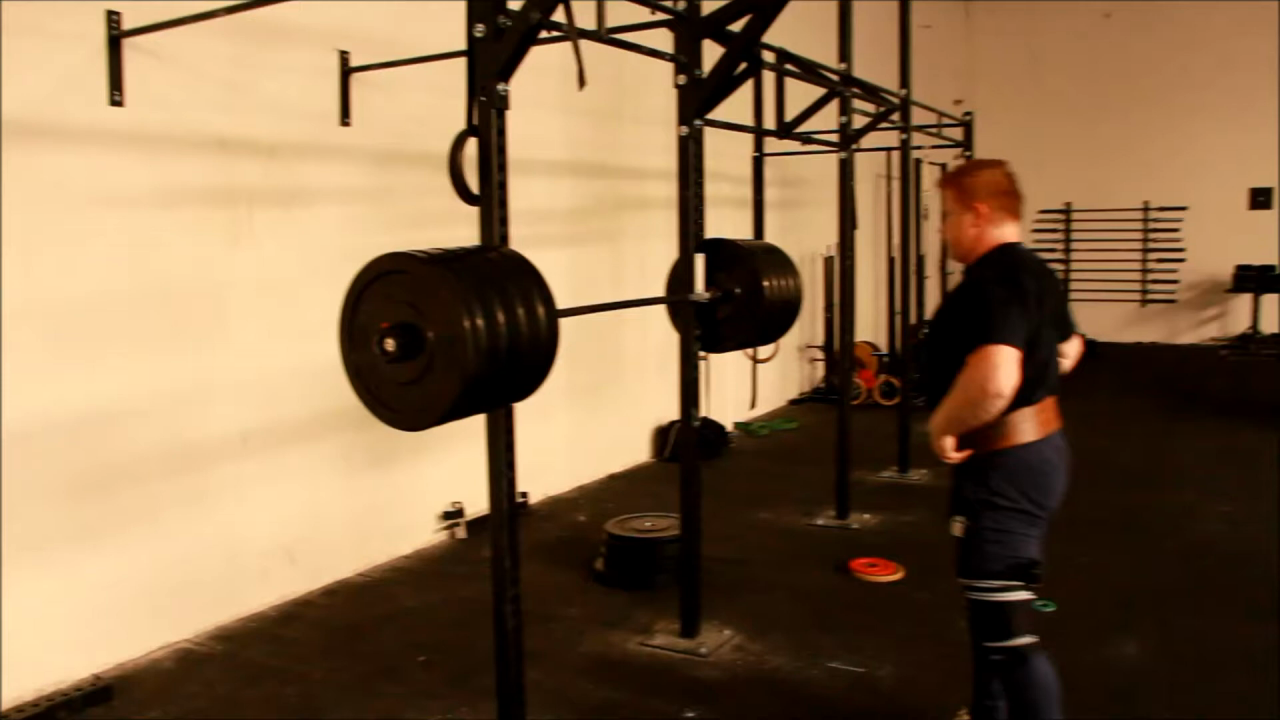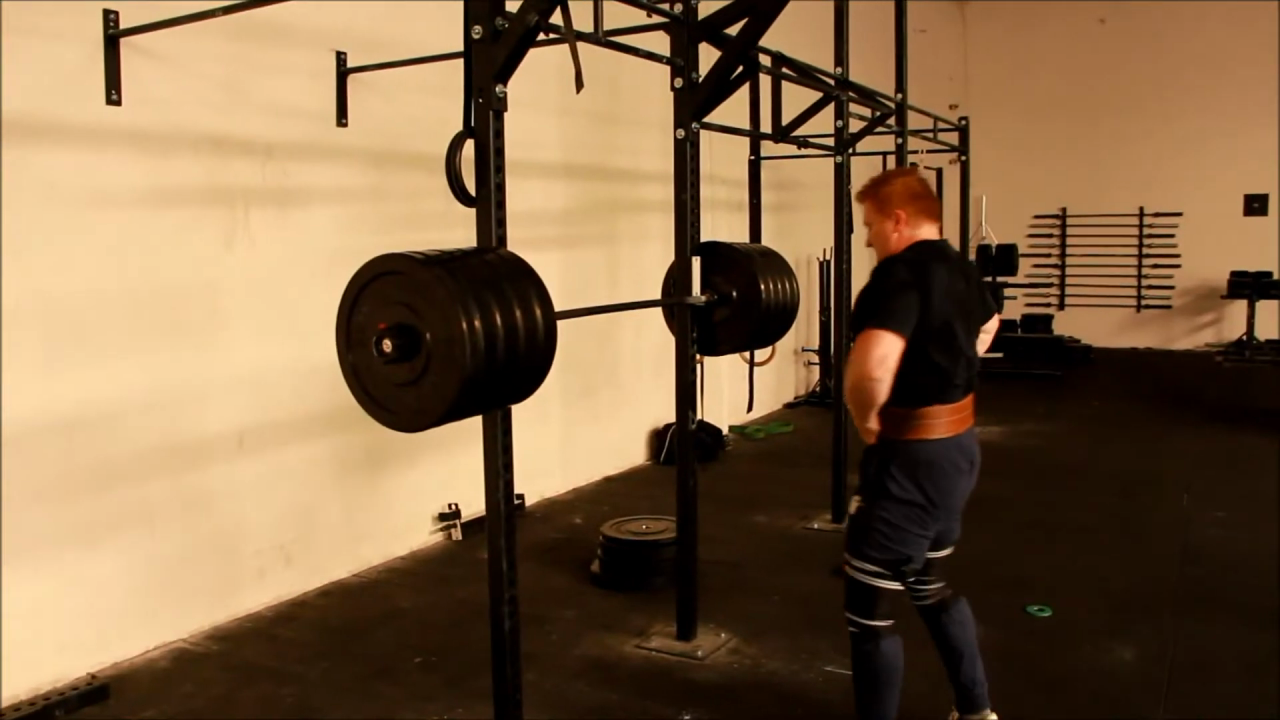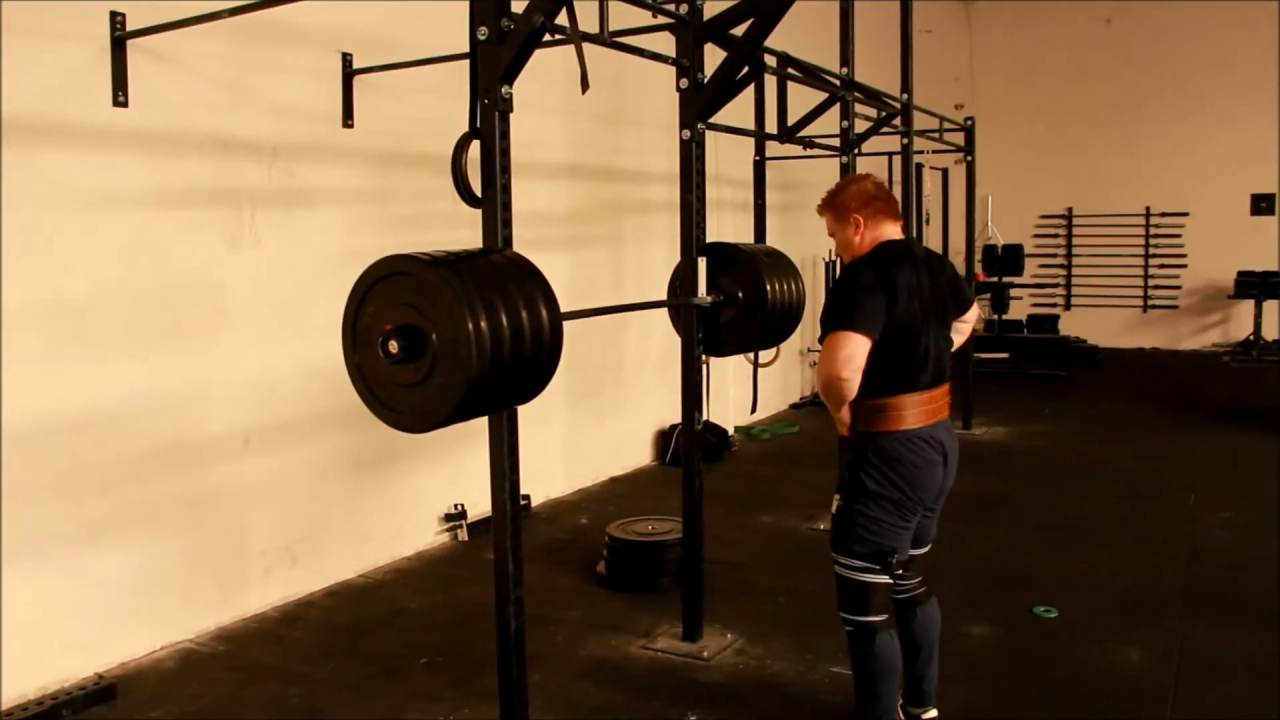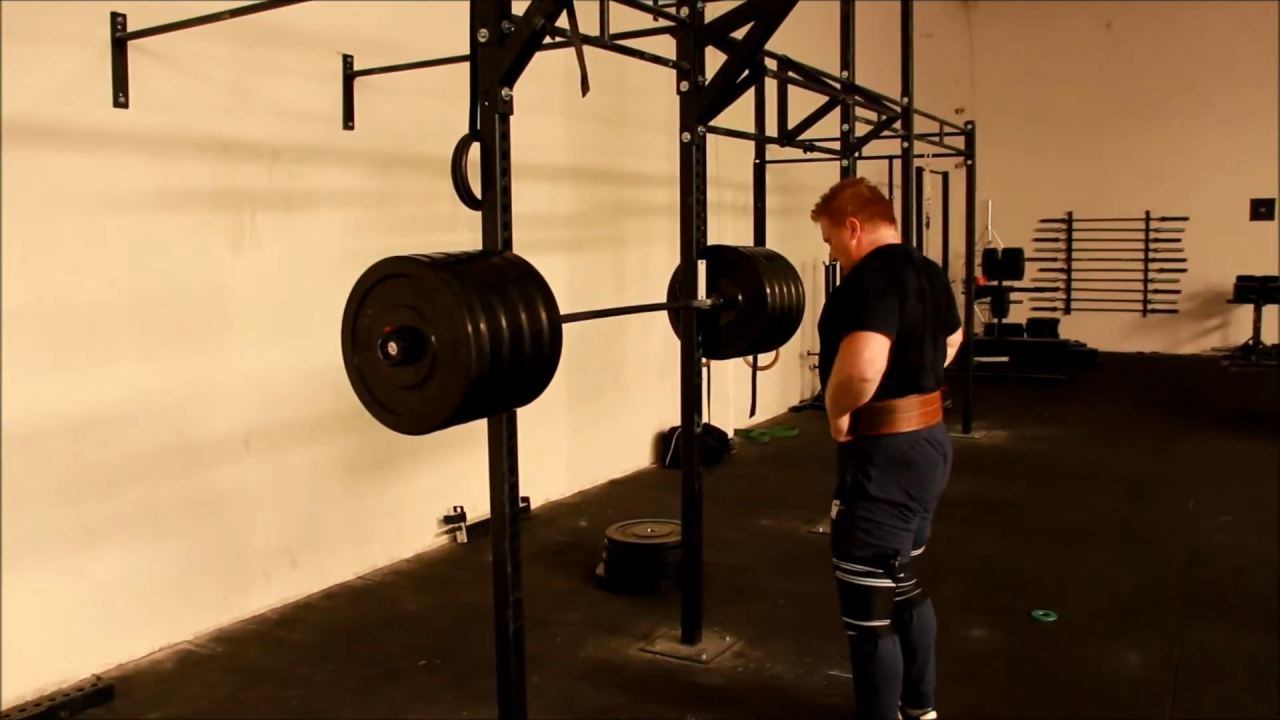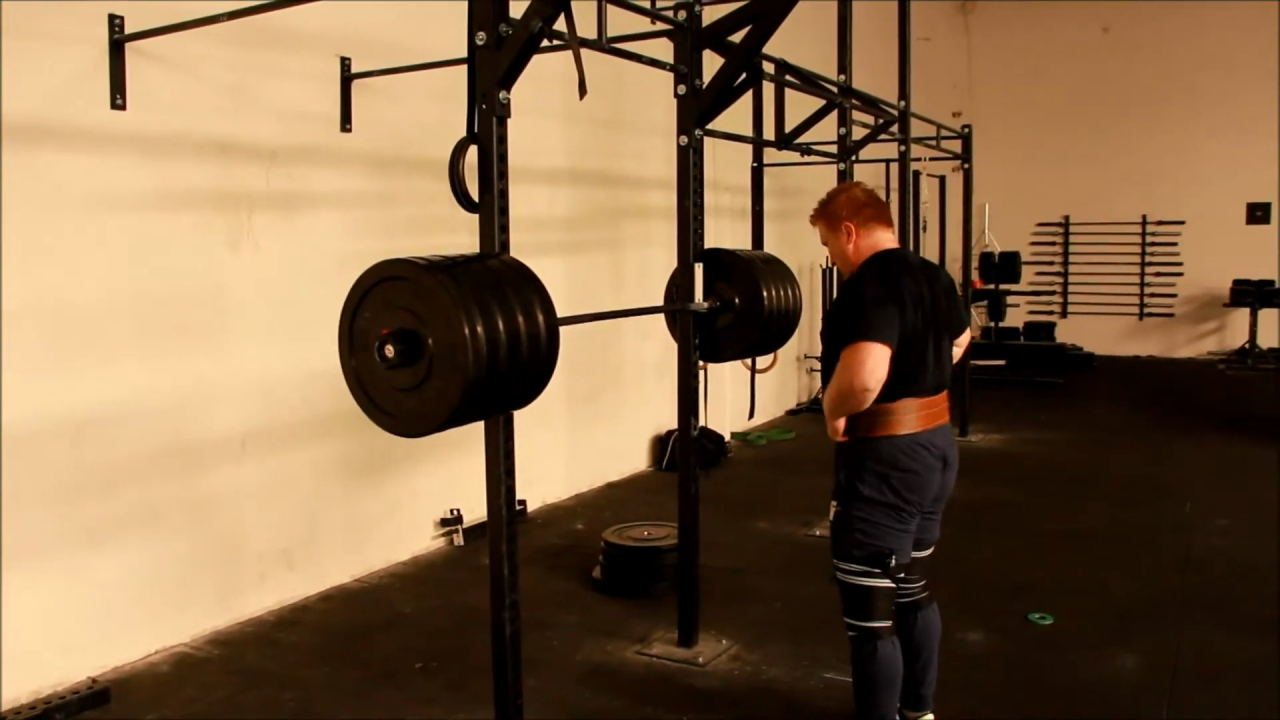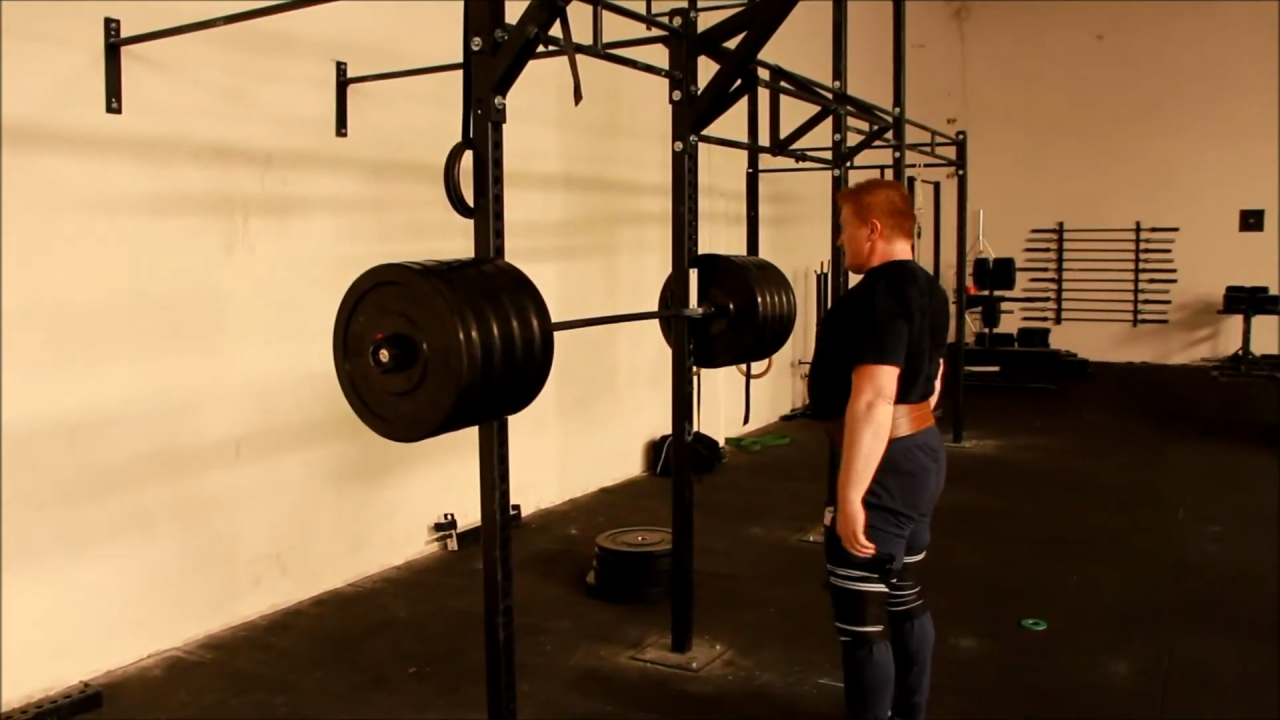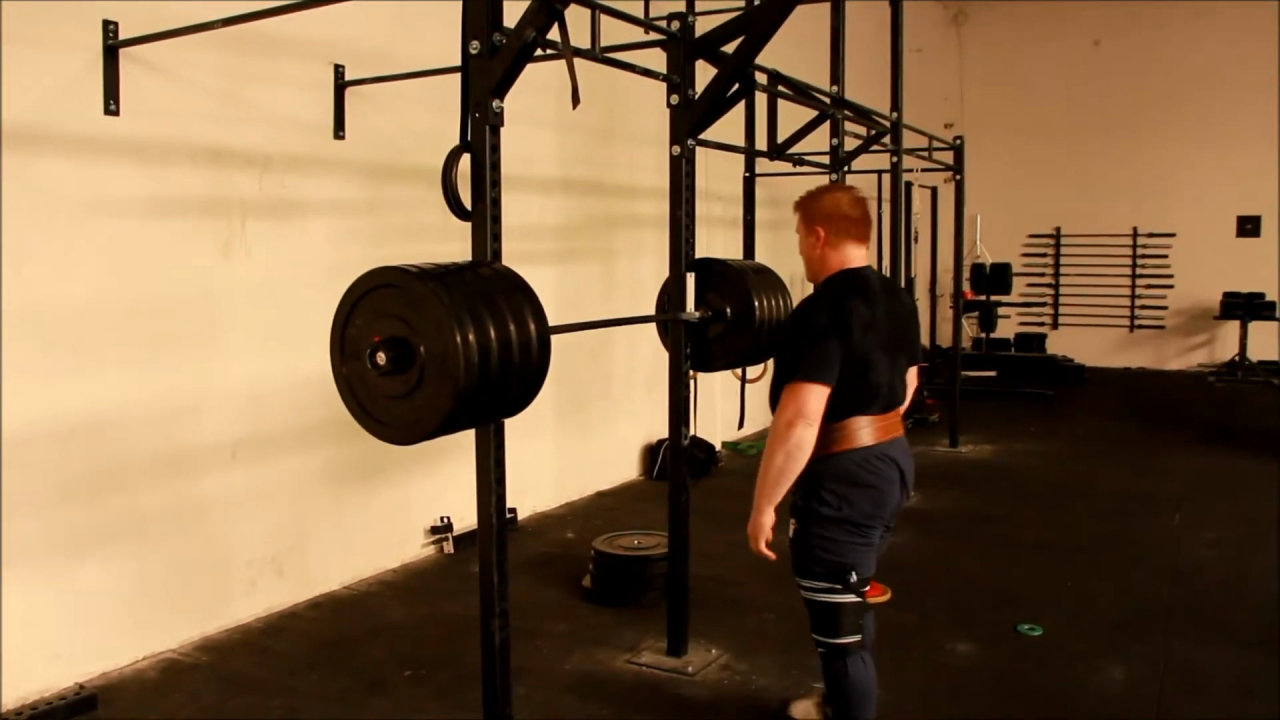
dt=0.7s
person 1, frame 1
left shoulder: (990, 282)
right shoulder: (1034, 272)
left elbow: (992, 381)
right elbow: (1068, 348)
left wrist: (942, 426)
left hip: (1004, 466)
right hip: (1038, 450)
left knee: (1005, 630)
right knee: (992, 601)
person 1, frame 2
left shoulder: (900, 275)
right shoulder: (962, 270)
left elbow: (872, 366)
right elbow: (985, 329)
left wrist: (864, 416)
left hip: (910, 458)
right hip: (956, 447)
left knee: (867, 607)
right knee: (929, 584)
person 1, frame 3
left shoulder: (866, 276)
right shoulder: (935, 265)
left elbow: (839, 368)
right elbow: (966, 318)
left wrist: (840, 409)
left hip: (887, 454)
right hip: (936, 442)
left knee: (864, 603)
right knee: (907, 579)
person 1, frame 4
left shoulder: (871, 278)
right shoulder: (927, 272)
left elbow: (861, 367)
right elbow: (951, 340)
left wrist: (837, 410)
left hip: (885, 457)
right hip: (928, 445)
left knee: (868, 607)
right knee: (904, 585)
person 1, frame 5
left shoulder: (870, 286)
right shoulder: (933, 276)
left elbow: (863, 376)
right elbow: (959, 338)
left wrist: (833, 410)
left hip: (885, 460)
right hip: (935, 448)
left knee: (868, 609)
right knee: (911, 586)
person 1, frame 6
left shoulder: (878, 295)
right shoulder: (925, 288)
left elbow: (872, 400)
left wrist: (848, 496)
left hip: (882, 467)
right hip: (921, 452)
left knee: (861, 618)
right knee: (905, 595)
person 1, frame 7
left shoulder: (823, 311)
right shoulder: (896, 298)
left elbow: (798, 419)
left wrist: (764, 506)
left hip: (843, 476)
right hip: (892, 459)
left knee: (836, 623)
right knee: (849, 594)
